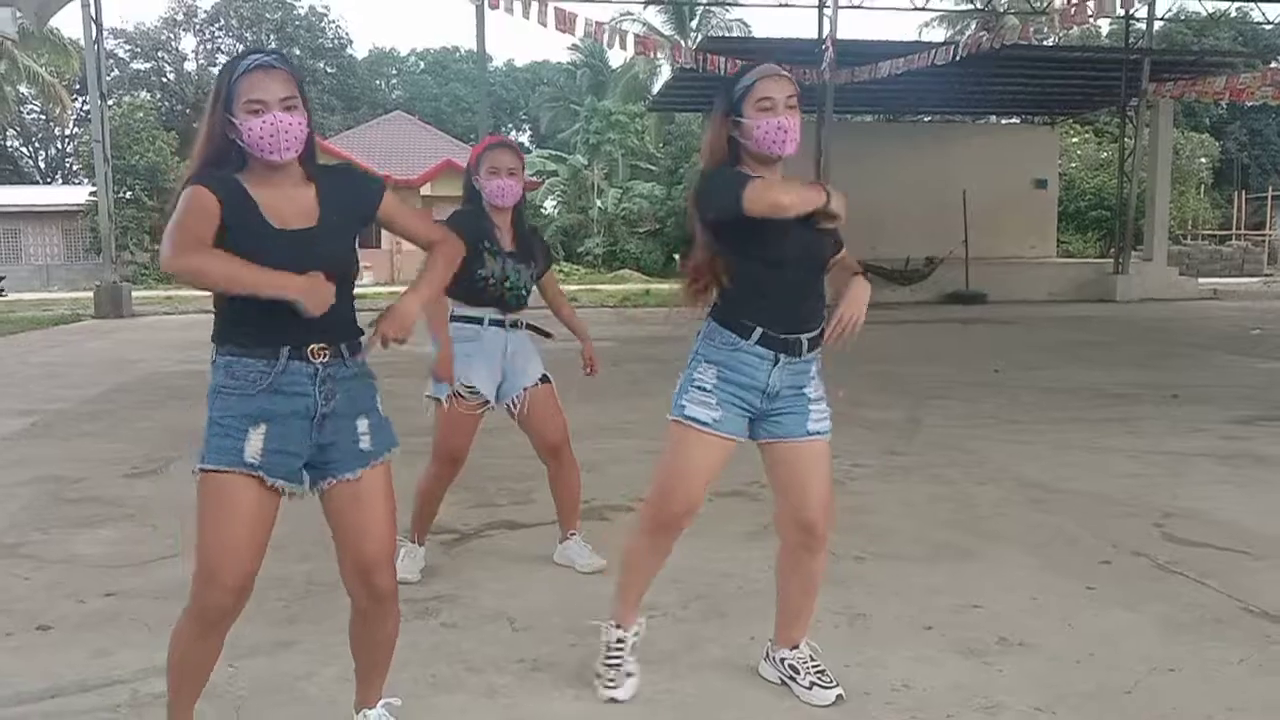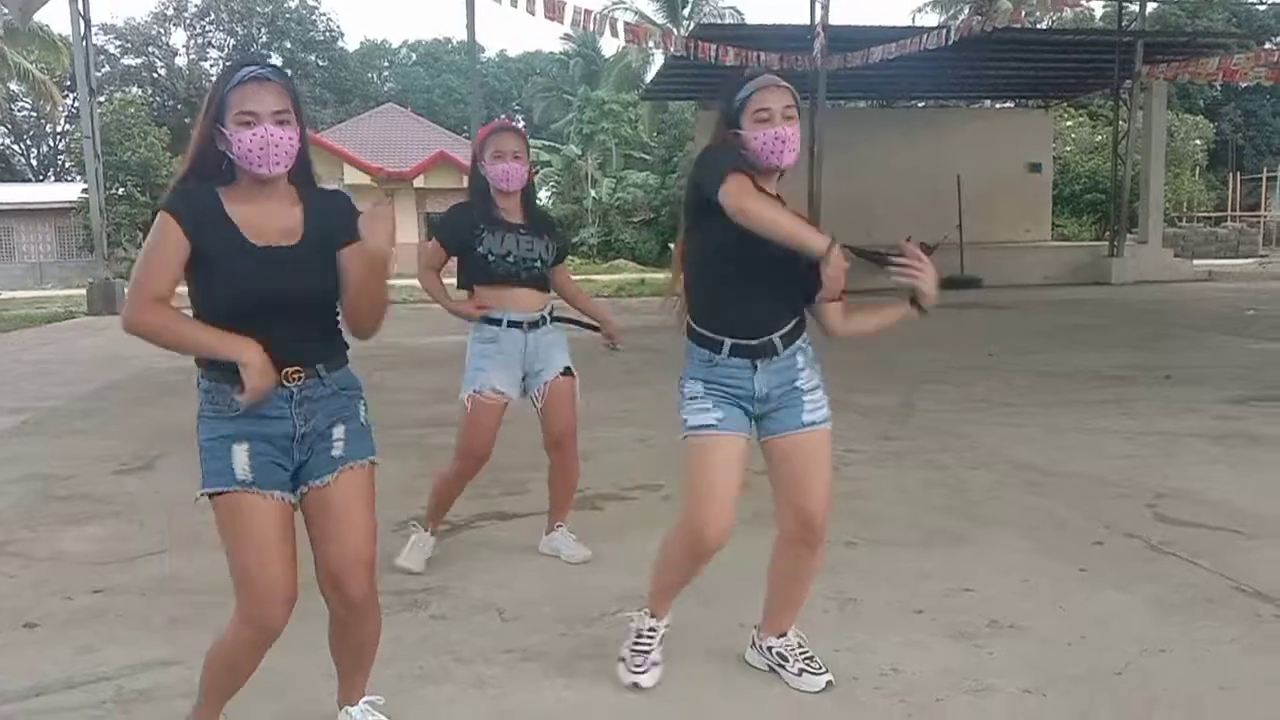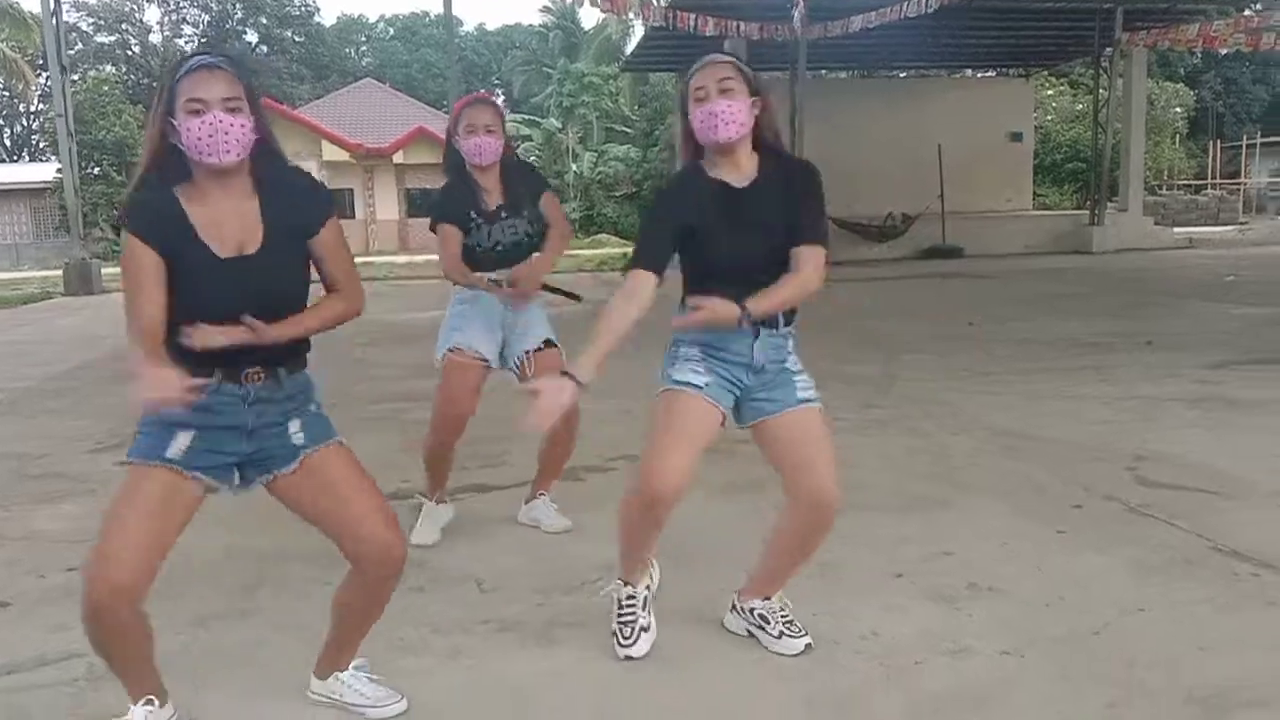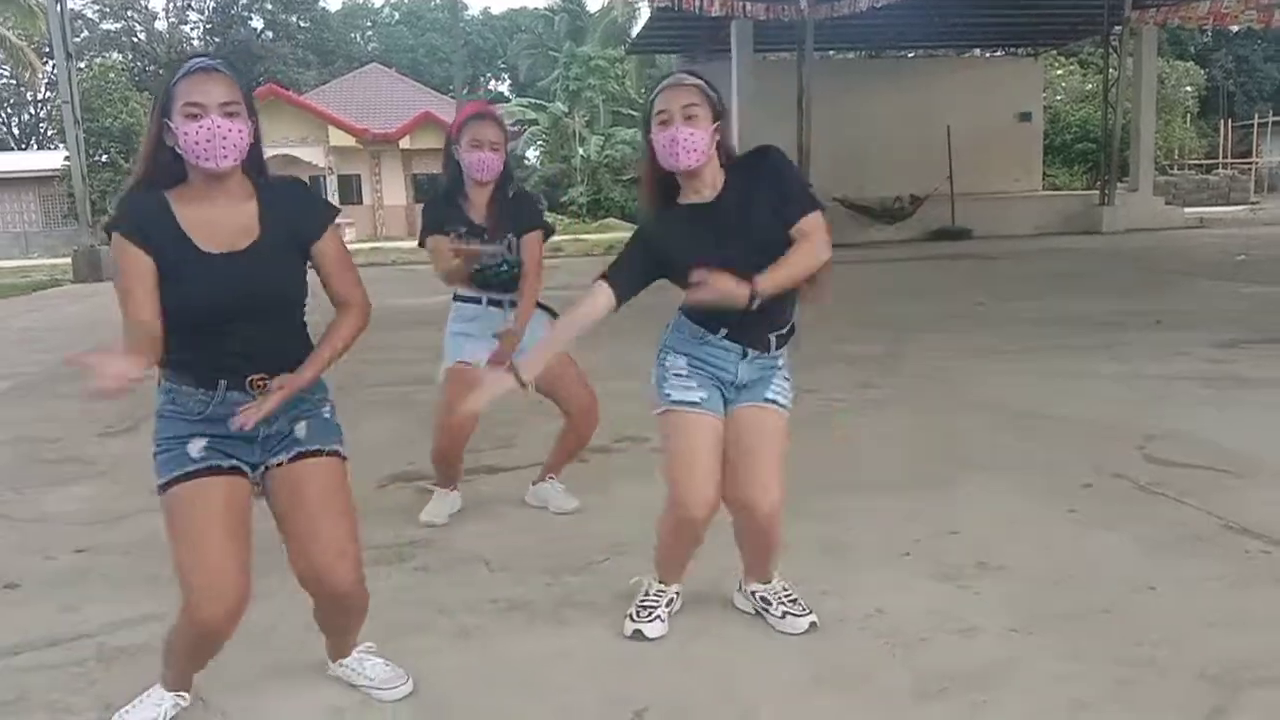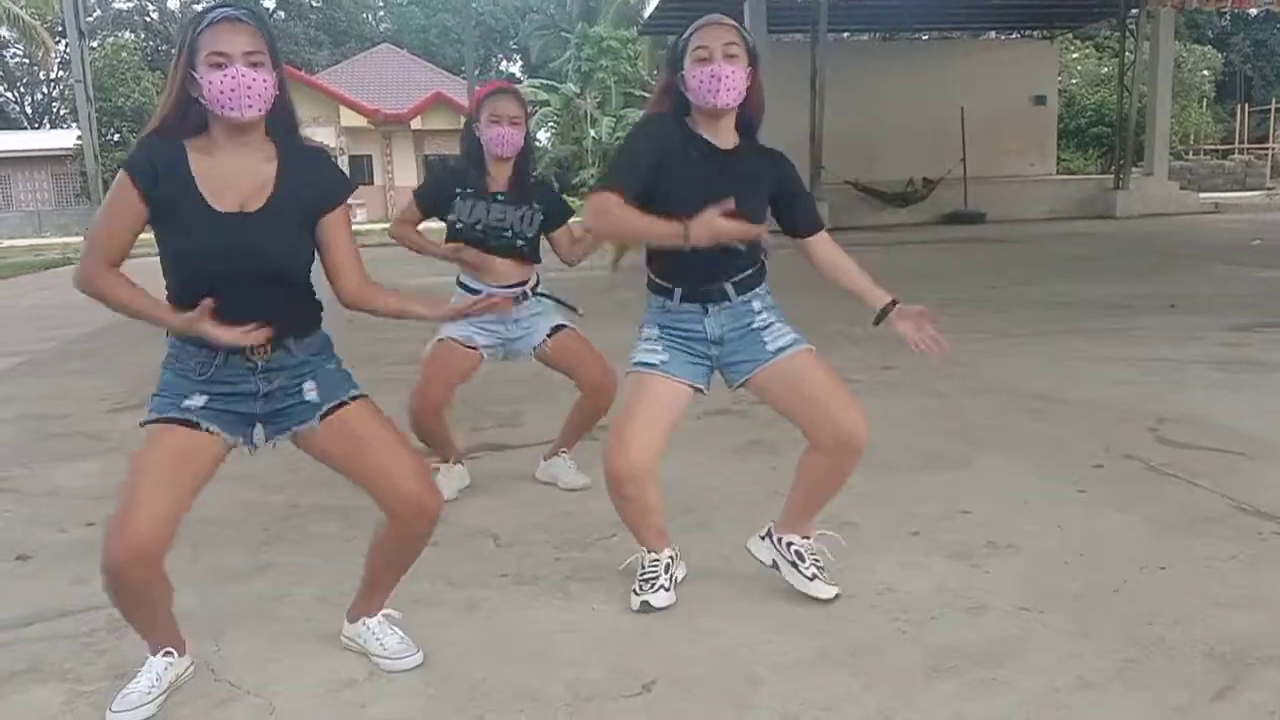
dt=0.3s
person 1, frame 1
left shoulder: (346, 187)
right shoulder: (216, 189)
left elbow: (447, 243)
right elbow: (180, 256)
left wrist: (415, 299)
right wrist: (297, 286)
left hip: (346, 390)
right hip: (254, 392)
left knee: (375, 578)
right knee: (220, 592)
person 1, frame 2
left shoulder: (332, 210)
right shoulder: (194, 208)
left elbow: (364, 325)
right elbow: (139, 312)
left wrist: (376, 258)
right wrist: (239, 347)
left hip: (330, 400)
right hip: (238, 412)
left knee: (353, 587)
right knee: (266, 606)
person 1, frame 3
left shoulder: (294, 196)
right shoulder: (150, 214)
left elbow: (347, 296)
right elbow: (148, 337)
left wrist: (263, 332)
right wrist: (158, 375)
left hip: (286, 405)
right hip: (192, 414)
left knee: (382, 551)
right knee: (107, 590)
person 1, frame 4
left shoulder: (297, 203)
right shoulder: (141, 217)
left elbow: (355, 307)
right elbow: (147, 338)
left wrist: (294, 383)
right wrist: (123, 362)
left hip: (295, 405)
right hip: (199, 416)
left knee: (336, 578)
right knee: (215, 605)
left ankle: (346, 653)
person 1, frame 5
left shoulder: (309, 169)
right shoulder: (158, 165)
left elbow: (356, 288)
right elbow: (95, 273)
left wrist: (456, 304)
right wrist: (187, 322)
left hip: (304, 366)
right hip: (200, 376)
left knee: (416, 503)
right knee: (127, 553)
left ankle: (364, 618)
right ankle: (167, 651)
person 2, frame 1
left shoulder: (805, 205)
right shoulder: (721, 184)
left elbow: (841, 261)
right elbow: (770, 196)
left wrist: (859, 281)
right wrist: (829, 199)
left hip: (797, 372)
right hip: (729, 361)
left knee: (809, 524)
right knee: (669, 507)
left ankle: (787, 651)
right ankle: (622, 626)
person 2, frame 2
left shoulder: (800, 226)
right shoulder: (718, 166)
left elbow: (837, 321)
right elbow: (742, 202)
left wrist: (915, 297)
right wrist: (827, 251)
left hip: (788, 371)
right hip: (715, 376)
left knee: (808, 521)
right knee: (707, 528)
left ankle: (773, 638)
right ankle: (652, 619)
person 2, frame 3
left shoulder: (795, 176)
right shoulder: (680, 196)
left elbow: (809, 273)
right elbow: (636, 289)
left wrist: (741, 308)
right wrist: (575, 376)
left hip: (779, 354)
right hip: (708, 352)
left knee: (820, 497)
right knee: (658, 482)
left ankle: (753, 602)
right ankle: (633, 583)
person 2, frame 4
left shoulder: (766, 170)
right shoulder: (661, 231)
left elbow: (816, 246)
right elbow: (595, 301)
left wrist: (748, 291)
right wrist: (519, 371)
left hip: (764, 363)
right hip: (696, 356)
left knee: (759, 501)
right knee: (693, 502)
left ankle: (760, 585)
right ankle: (663, 586)
person 2, frame 5
left shoulder: (769, 163)
right shoulder: (659, 137)
left elbow: (819, 244)
right elbow: (599, 214)
left wrist: (887, 307)
right wrist: (689, 230)
left hip: (749, 316)
right hip: (674, 323)
left knee: (845, 431)
right knee: (625, 463)
left ankle: (786, 537)
right ankle: (658, 555)
person 3, frame 1
left shoulder: (531, 238)
right shoulder: (465, 225)
left elbow: (552, 294)
left wrist: (584, 338)
left hip: (520, 344)
right hip: (473, 339)
left knee: (557, 446)
right knee: (447, 457)
left ankle: (570, 541)
right ankle: (414, 544)
person 3, frame 2
left shoulder: (542, 222)
right shoulder: (467, 216)
left elbow: (560, 278)
right elbow: (426, 268)
left wrist: (601, 318)
right wrist: (452, 304)
left hip: (546, 336)
right hip: (494, 339)
left knee: (562, 440)
right knee: (471, 453)
left ankle: (556, 531)
right ankle: (425, 532)
person 3, frame 3
left shoulder: (525, 178)
right shoulder: (451, 197)
left elbow: (561, 225)
right elbow: (452, 267)
left wrist: (538, 265)
right wrist: (488, 280)
left hip: (527, 309)
right hip: (475, 307)
left knee: (565, 412)
right knee: (451, 417)
left ankle: (537, 501)
right ankle: (436, 503)
person 3, frame 4
left shoulder: (523, 204)
right shoulder: (441, 208)
left elbow: (532, 272)
right elbow: (448, 274)
left wrist: (518, 330)
right wrist: (460, 259)
left hip: (526, 319)
right hip: (472, 322)
left knee: (584, 409)
right knee: (452, 429)
left ankle: (546, 483)
right ankle: (447, 489)
person 3, frame 5
left shoulder: (540, 191)
right shoulder: (452, 181)
left elbow: (572, 250)
right elbow: (400, 227)
right wrist: (451, 250)
left hip: (531, 308)
right hip: (475, 310)
left knee: (601, 383)
right knee: (424, 404)
left ankle: (556, 458)
right ankle: (452, 464)
